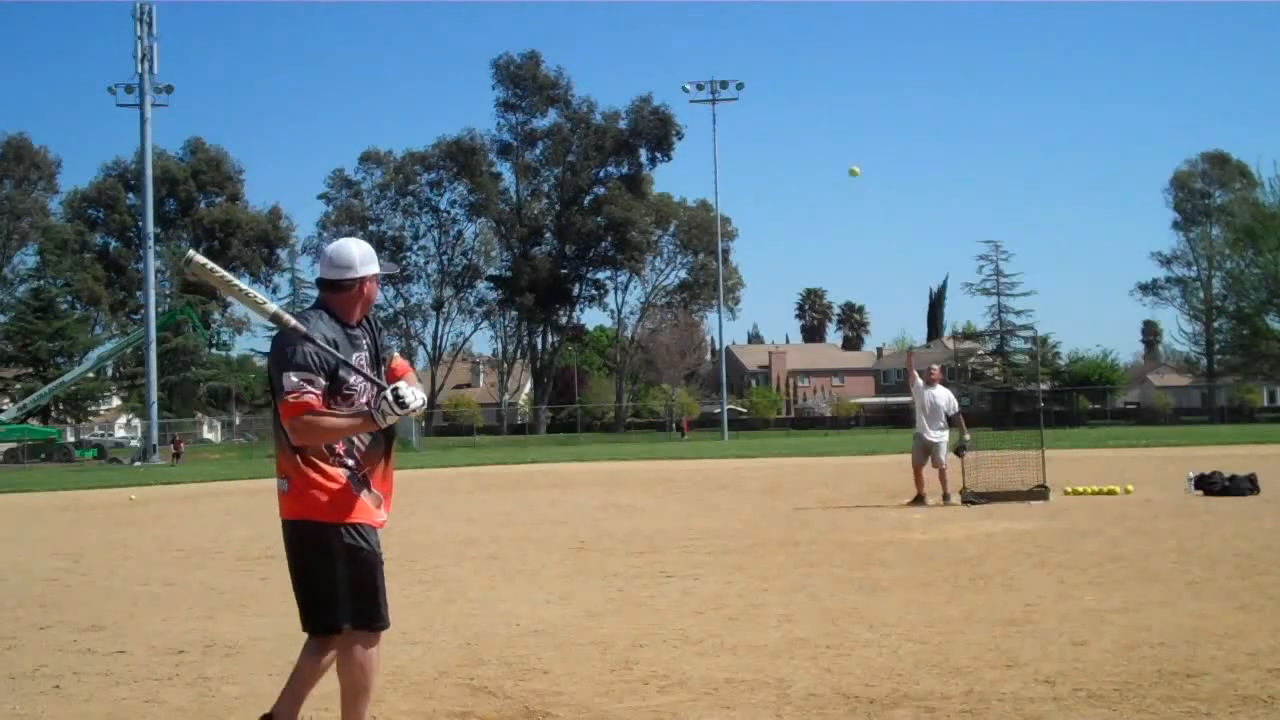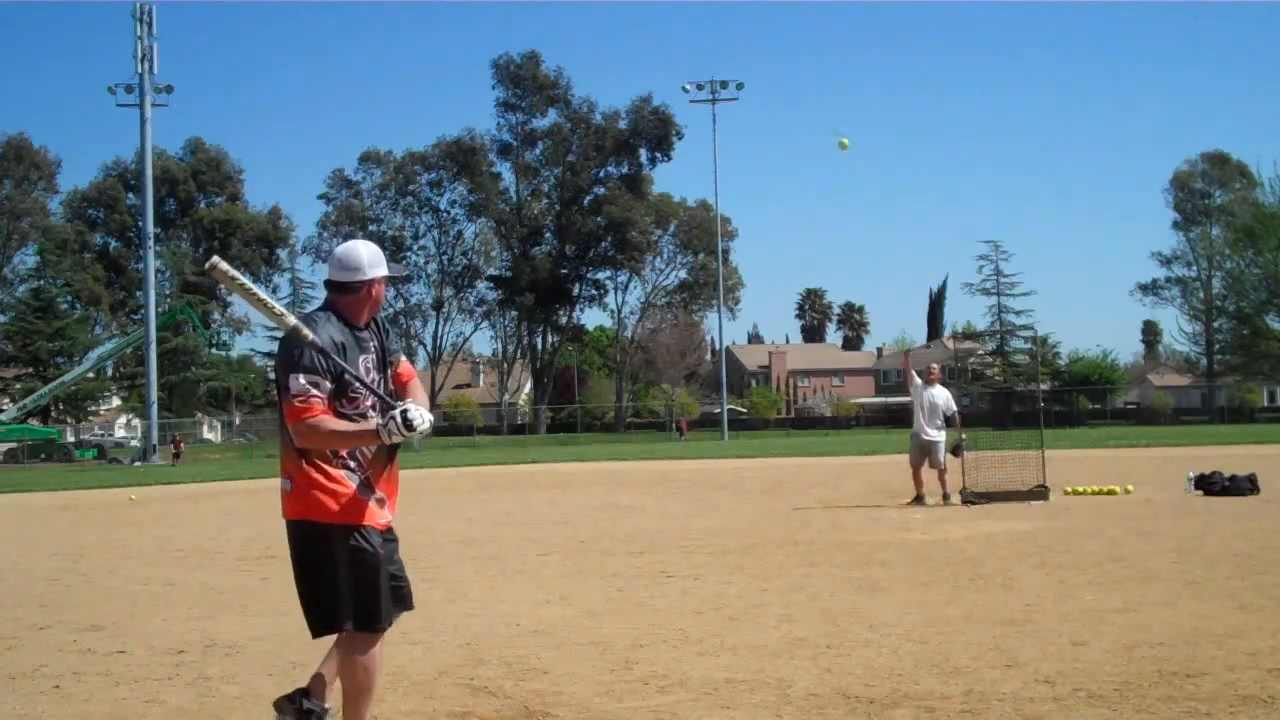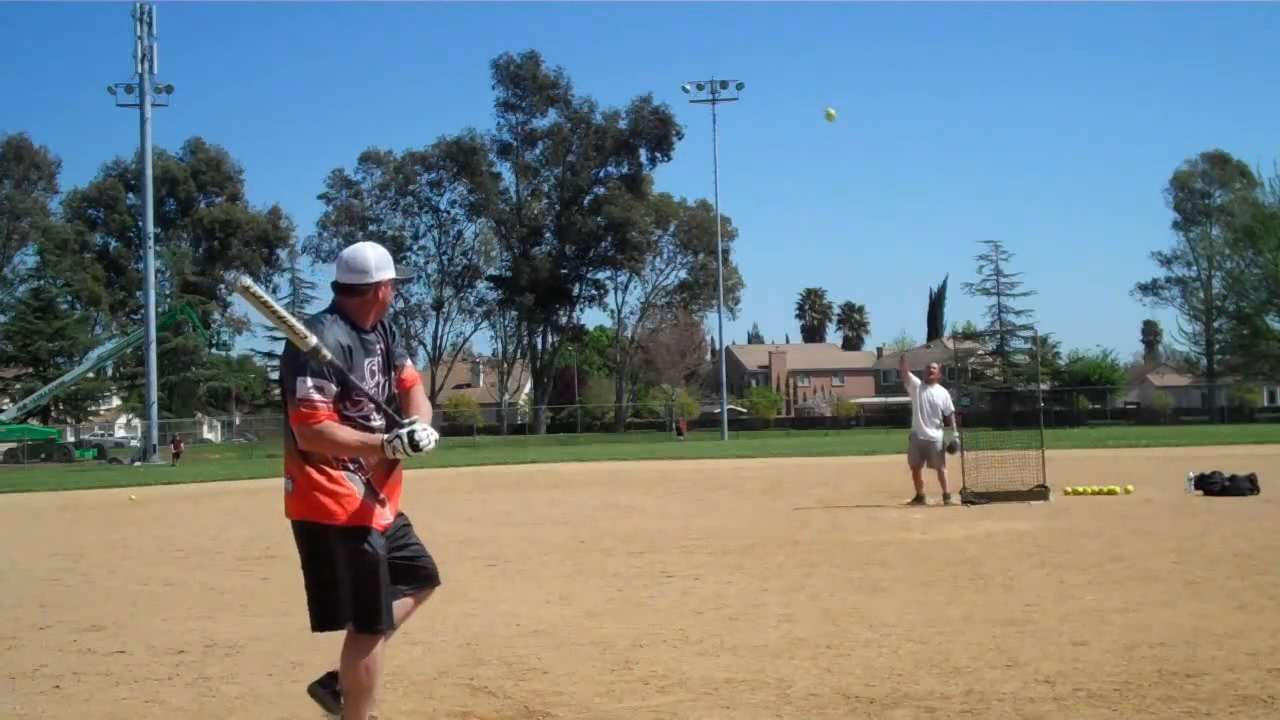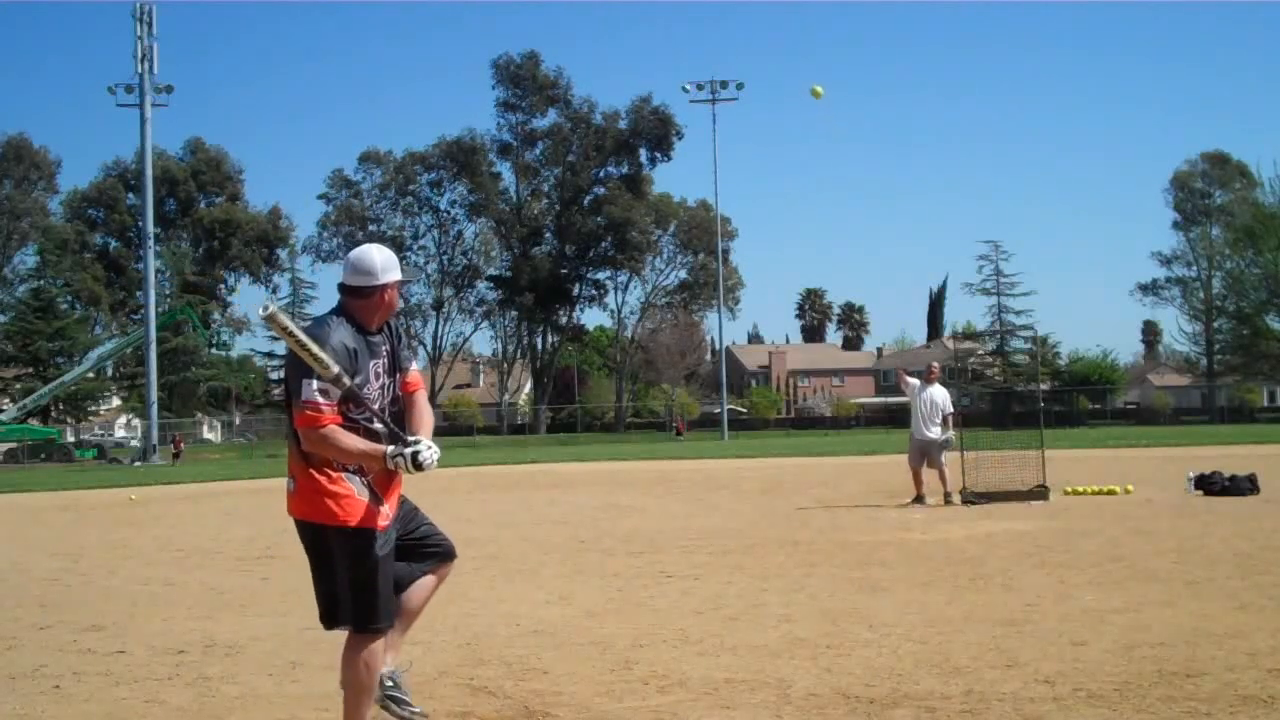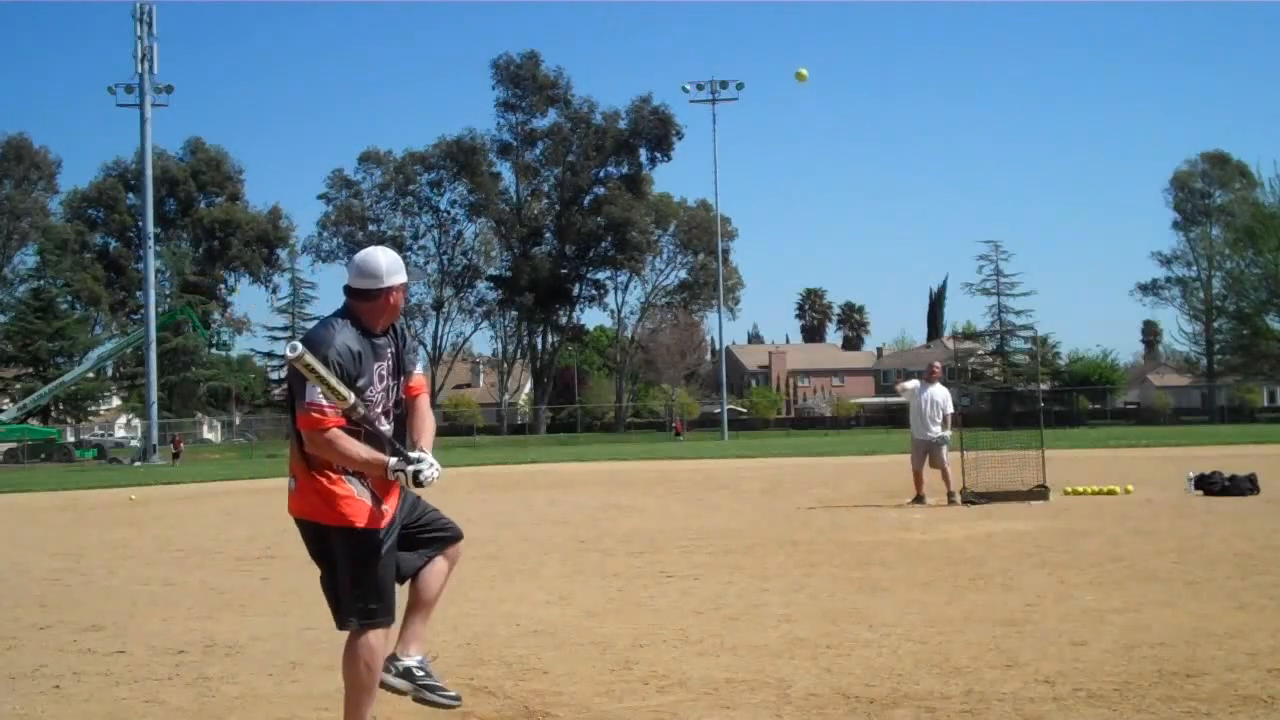
dt=0.3s
person 1, frame 1
left shoulder: (369, 329)
right shoulder: (304, 338)
left elbow: (405, 378)
right elbow: (300, 427)
left wrist: (410, 394)
right wrist: (375, 417)
left hip: (357, 500)
right hip: (325, 503)
left knee: (337, 623)
right knee: (364, 624)
person 1, frame 2
left shoulder: (377, 330)
right shoulder: (313, 339)
left elbow: (409, 382)
right elbow: (305, 428)
left wrist: (416, 410)
right wrist: (382, 430)
left hip: (366, 500)
right hip: (330, 504)
left knee: (385, 606)
right knee: (366, 624)
person 1, frame 3
left shoulder: (383, 332)
right shoulder: (322, 340)
left elbow: (412, 389)
right elbow: (311, 432)
left wrist: (418, 428)
right wrist: (387, 444)
left hip: (373, 497)
right hip: (333, 502)
left knee: (419, 579)
right knee: (369, 623)
left ankle: (346, 681)
person 1, frame 4
left shoulder: (390, 333)
right shoulder: (327, 342)
left elbow: (415, 393)
right elbow: (317, 435)
left wrist: (421, 442)
right wrist: (391, 455)
left hip: (377, 494)
right hip: (336, 502)
left knee: (437, 557)
right knee: (370, 623)
left ankle: (381, 669)
person 1, frame 5
left shoulder: (396, 335)
right shoulder: (330, 345)
left elbow: (417, 397)
right elbow: (320, 438)
left wrist: (421, 454)
right wrist: (392, 467)
left hip: (380, 492)
right hip: (335, 500)
left knee: (446, 540)
right knee: (371, 621)
left ankle: (407, 659)
